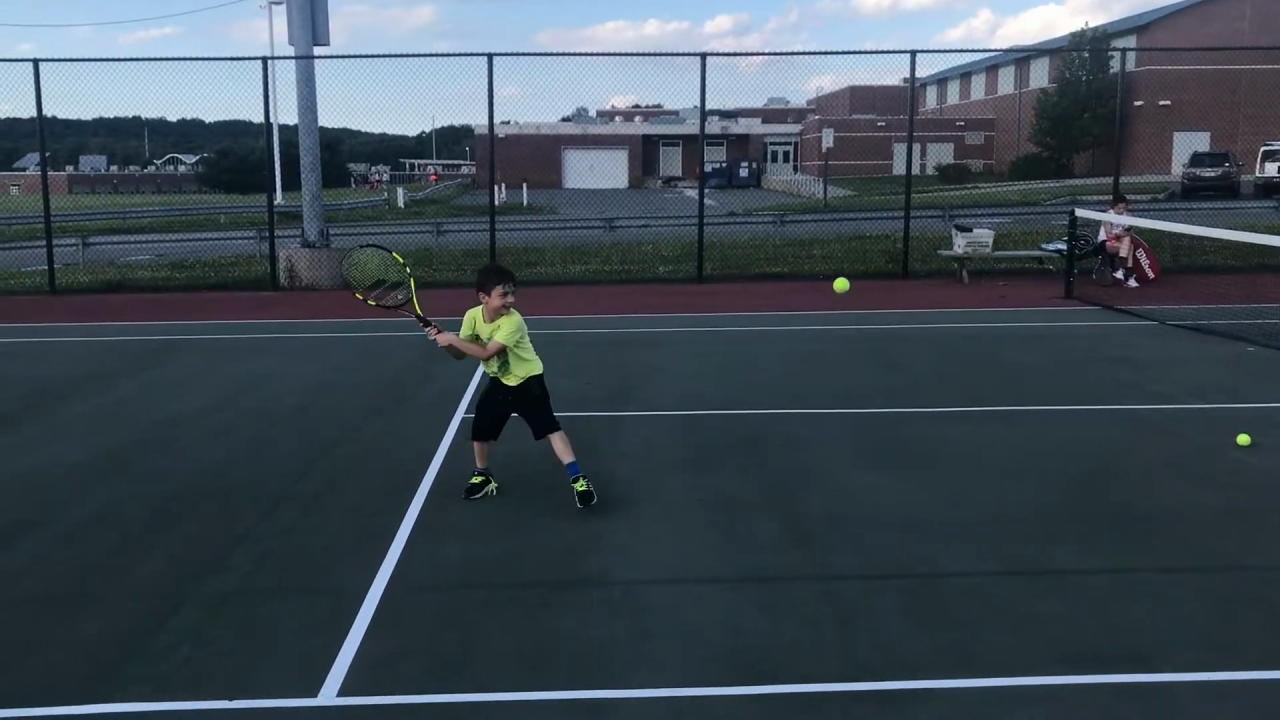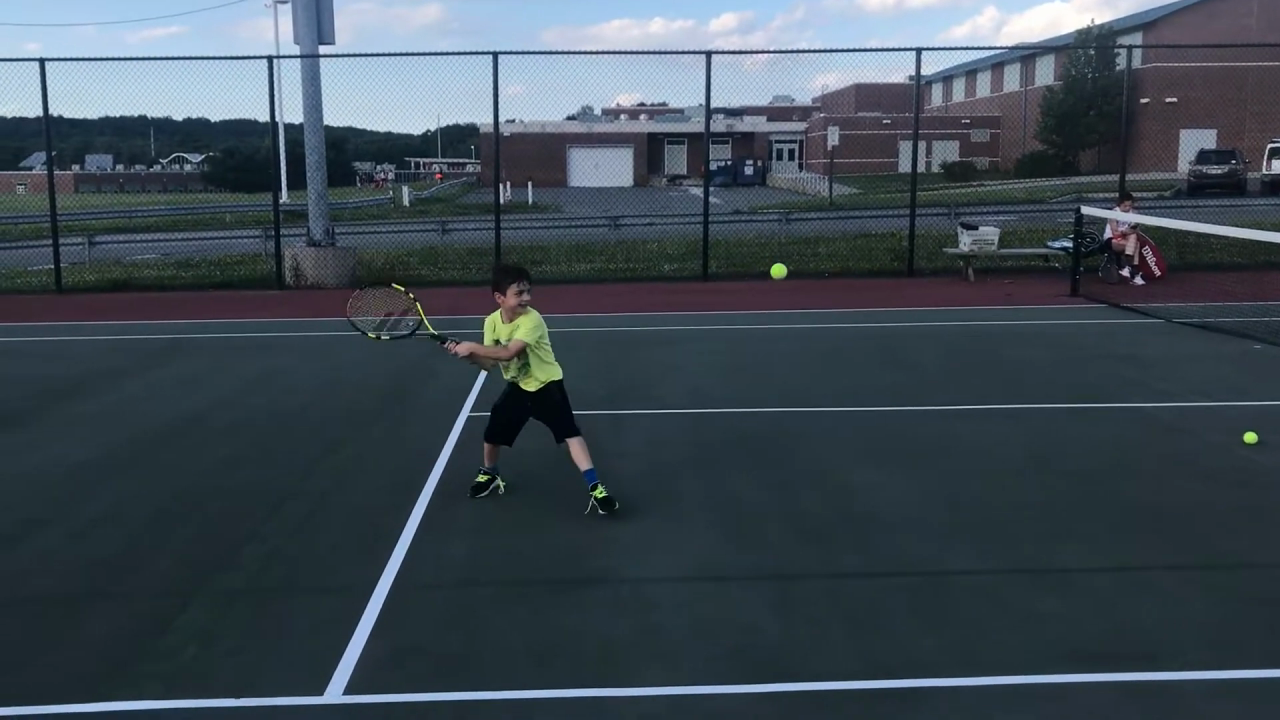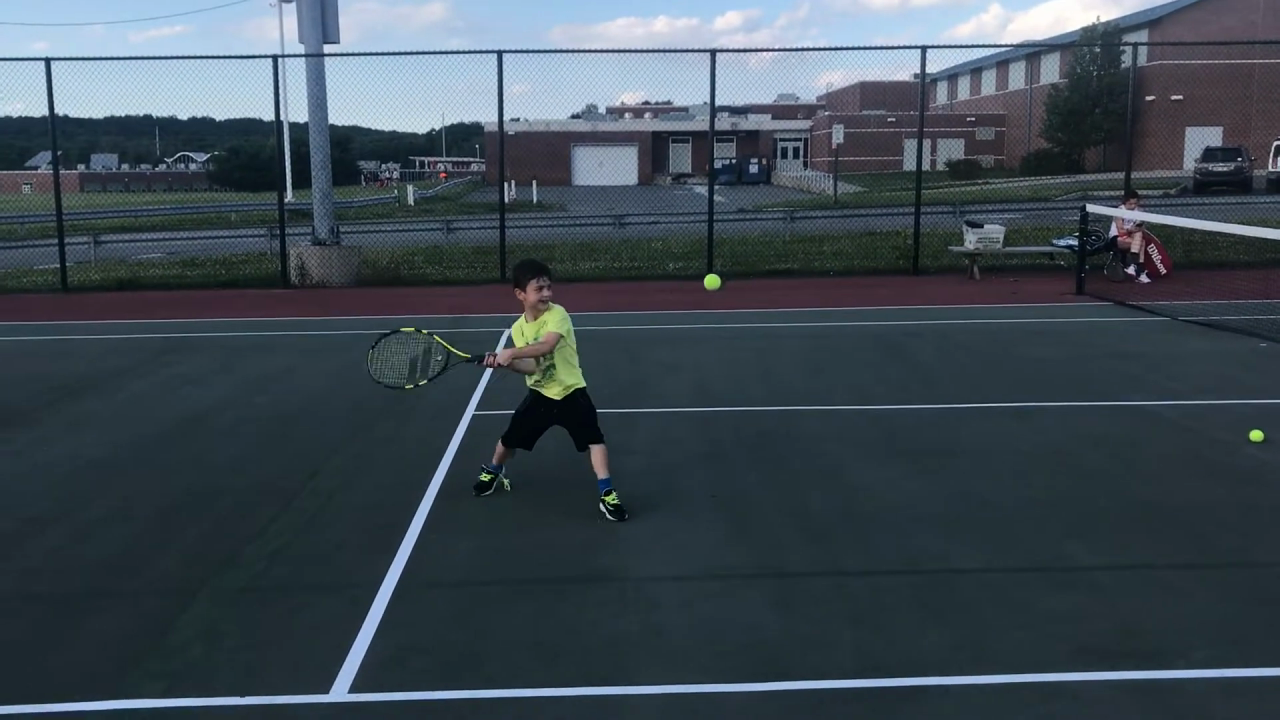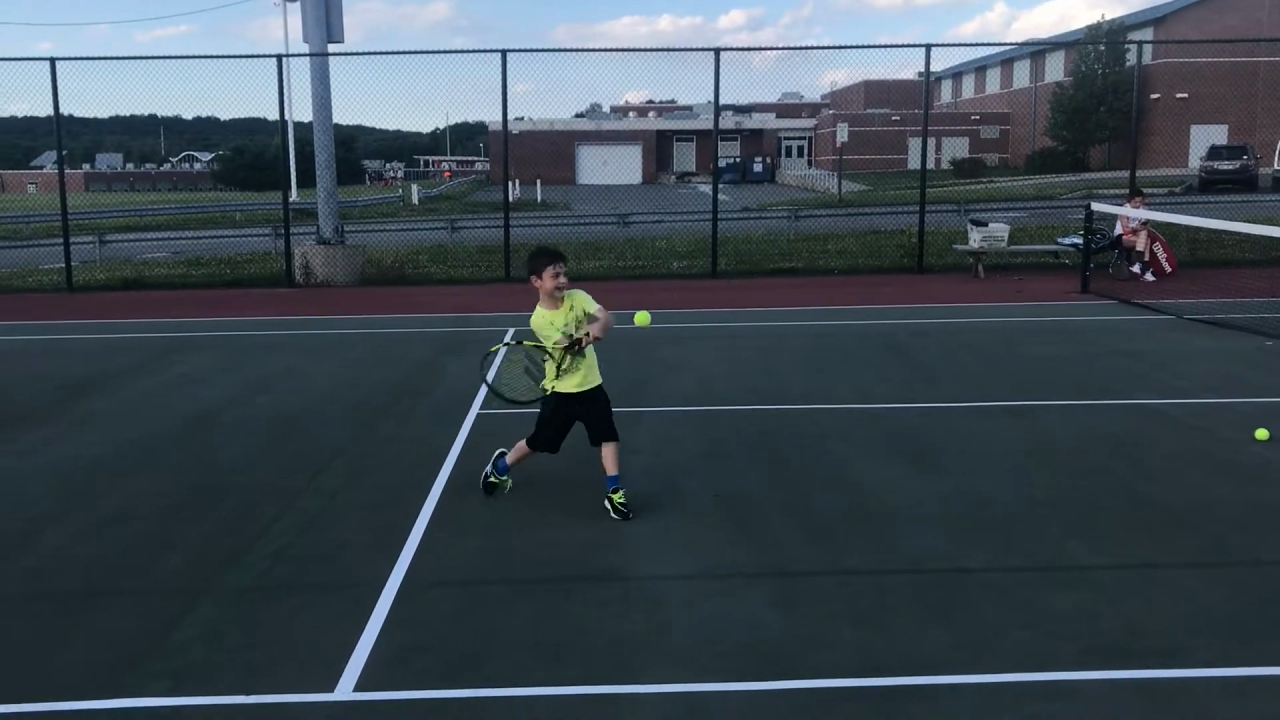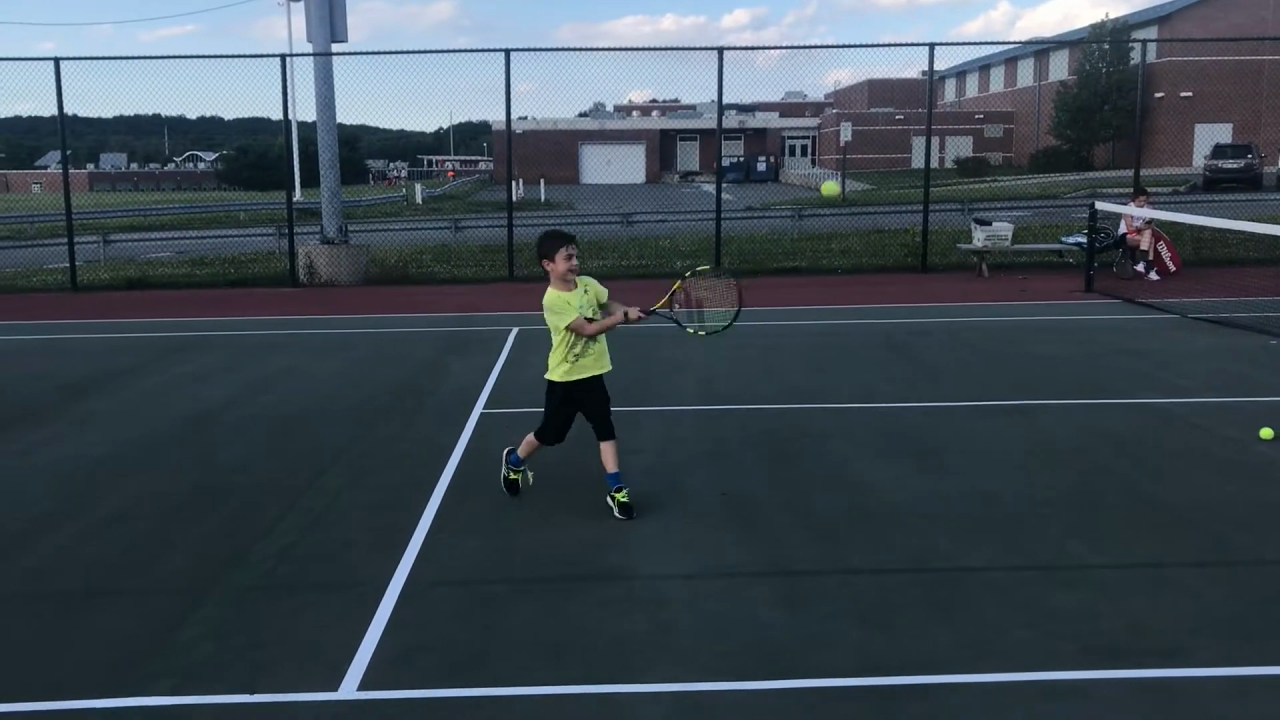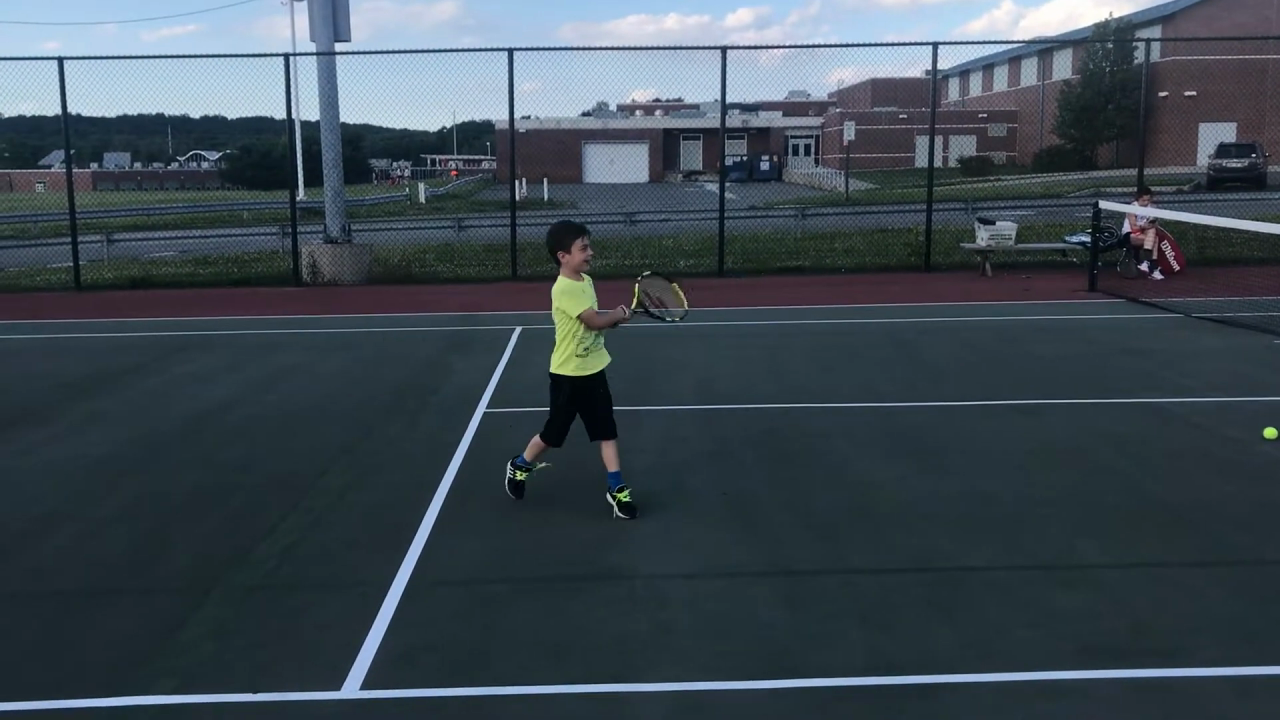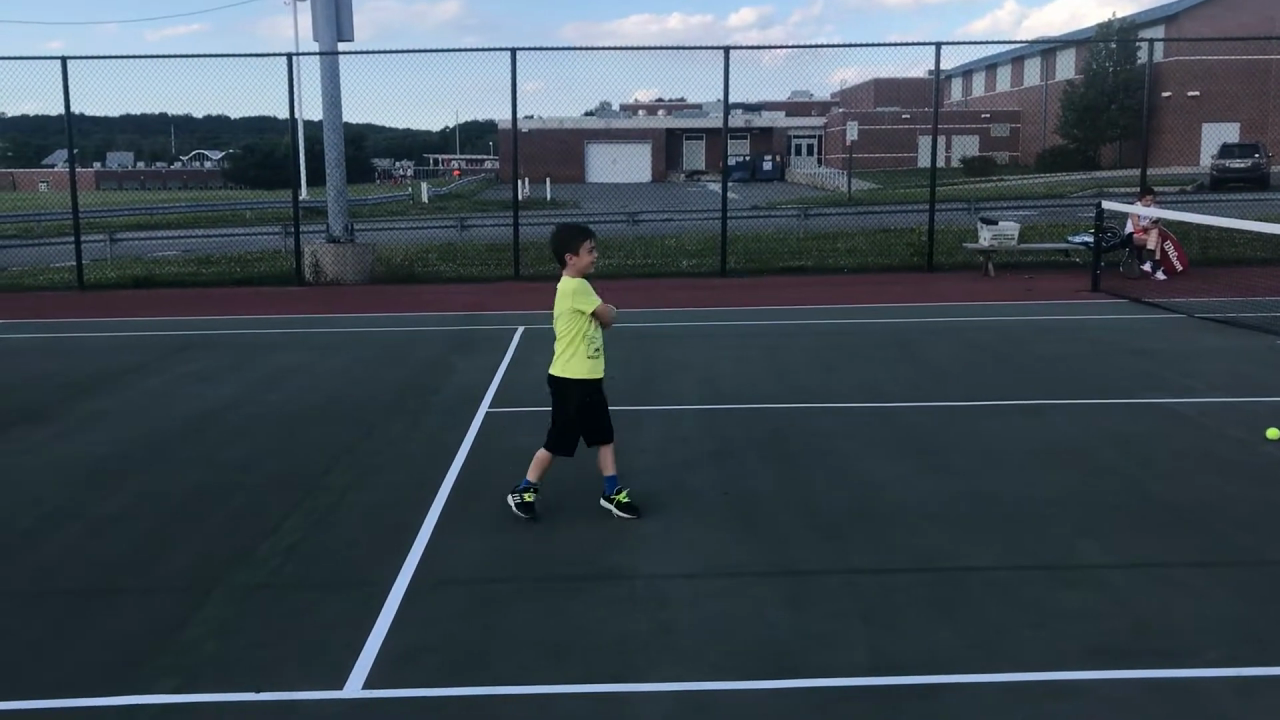
dt=0.1s
person 1, frame 1
left shoulder: (512, 321)
right shoulder: (471, 317)
left elbow: (485, 353)
right elbow: (462, 353)
left wrist: (452, 340)
right wrist: (444, 339)
left hip: (527, 378)
right hip: (499, 380)
left knee: (550, 427)
right knee: (480, 428)
left ankle: (577, 480)
right ankle: (482, 476)
person 1, frame 2
left shoulder: (532, 320)
right shoulder: (492, 323)
left elbow: (508, 353)
right elbow: (489, 362)
left wrist: (472, 347)
right wrist: (467, 352)
left hip: (547, 384)
right hip: (518, 385)
left knee: (570, 432)
right knee: (493, 432)
left ankle: (596, 487)
right ankle: (488, 473)
person 1, frame 3
left shoulder: (556, 314)
right shoulder: (519, 329)
left elbow: (546, 346)
right elbow: (532, 367)
left wrist: (512, 353)
right wrist: (505, 362)
left hip: (571, 390)
right hip: (540, 394)
left knee: (594, 438)
right knee: (513, 439)
left ankle: (607, 494)
right ankle: (493, 471)
person 1, frame 4
left shoulder: (578, 297)
right shoulder: (539, 319)
left elbow: (605, 318)
right elbow: (567, 346)
left wrist: (596, 328)
right wrist: (582, 338)
left hip: (589, 384)
right hip: (559, 389)
left knee: (608, 435)
right knee: (539, 441)
left ankle: (614, 492)
right ankle: (501, 466)
person 1, frame 5
left shoulder: (587, 283)
right shoulder: (552, 300)
left elbow: (612, 307)
right elbow: (587, 330)
left wrist: (624, 312)
right wrist: (625, 317)
left hip: (592, 374)
right hip: (564, 378)
left knee: (606, 430)
right knee: (548, 432)
left ankle: (616, 489)
right ankle: (514, 460)
person 1, frame 6
left shoulder: (585, 280)
right shoulder: (563, 288)
right elbow: (594, 321)
left wrist: (614, 315)
right wrist: (621, 313)
left hip: (594, 371)
right hip: (568, 374)
left knee: (606, 429)
right knee: (554, 432)
left ankle: (617, 488)
right ankle: (521, 465)
person 1, frame 7
left shoulder: (572, 285)
right shoulder: (577, 287)
right elbow: (607, 318)
left wrist: (598, 313)
right wrist: (610, 309)
left hip: (585, 376)
right hip: (570, 378)
left knee: (602, 434)
right knee: (559, 440)
left ankle: (613, 491)
right ankle: (524, 491)
